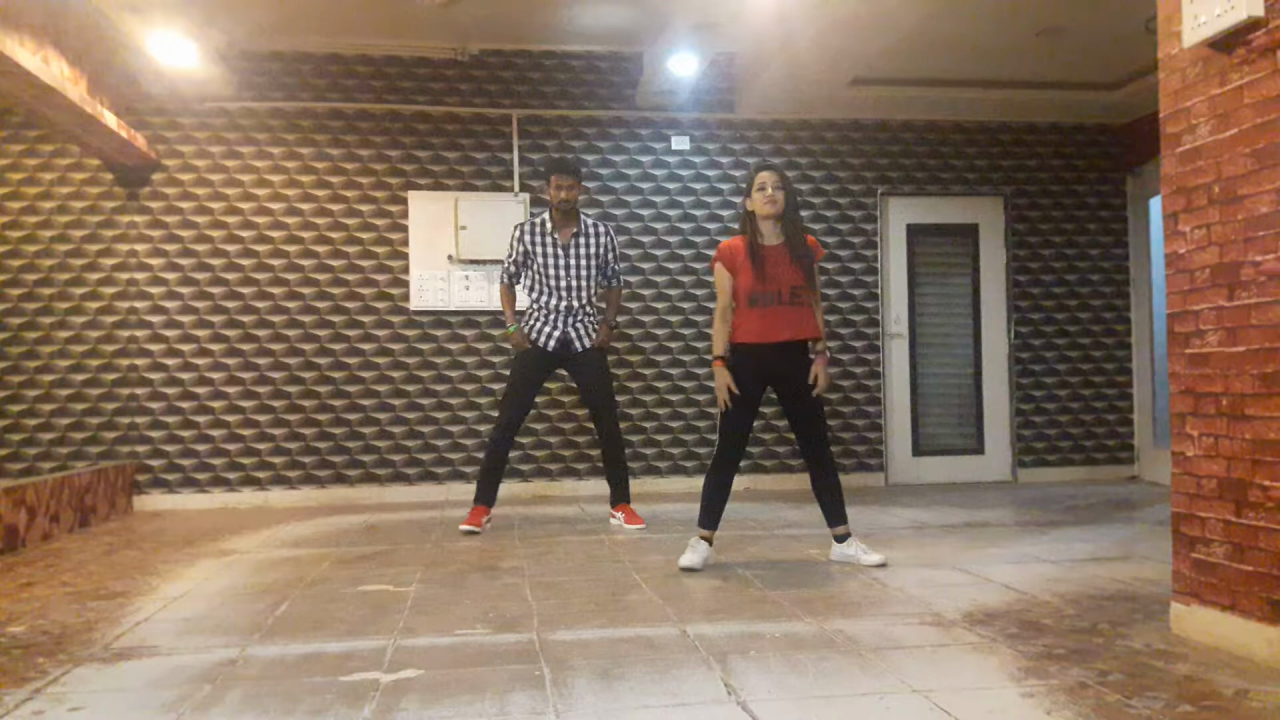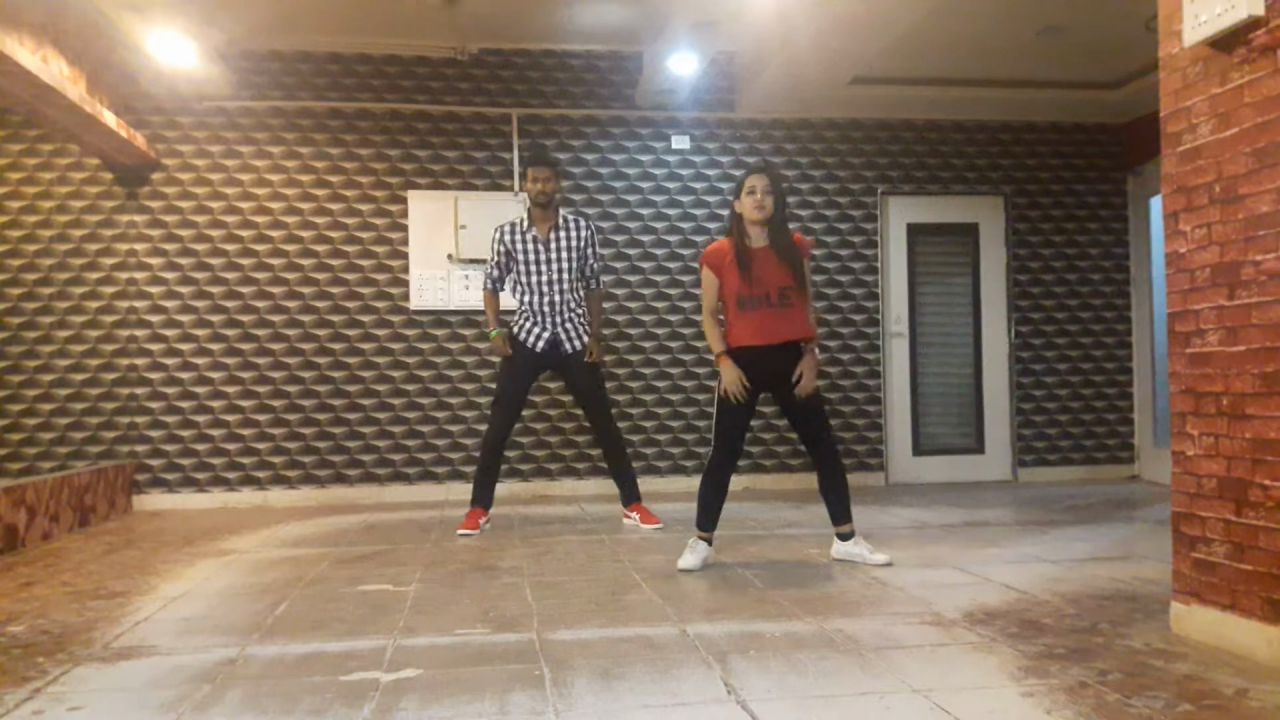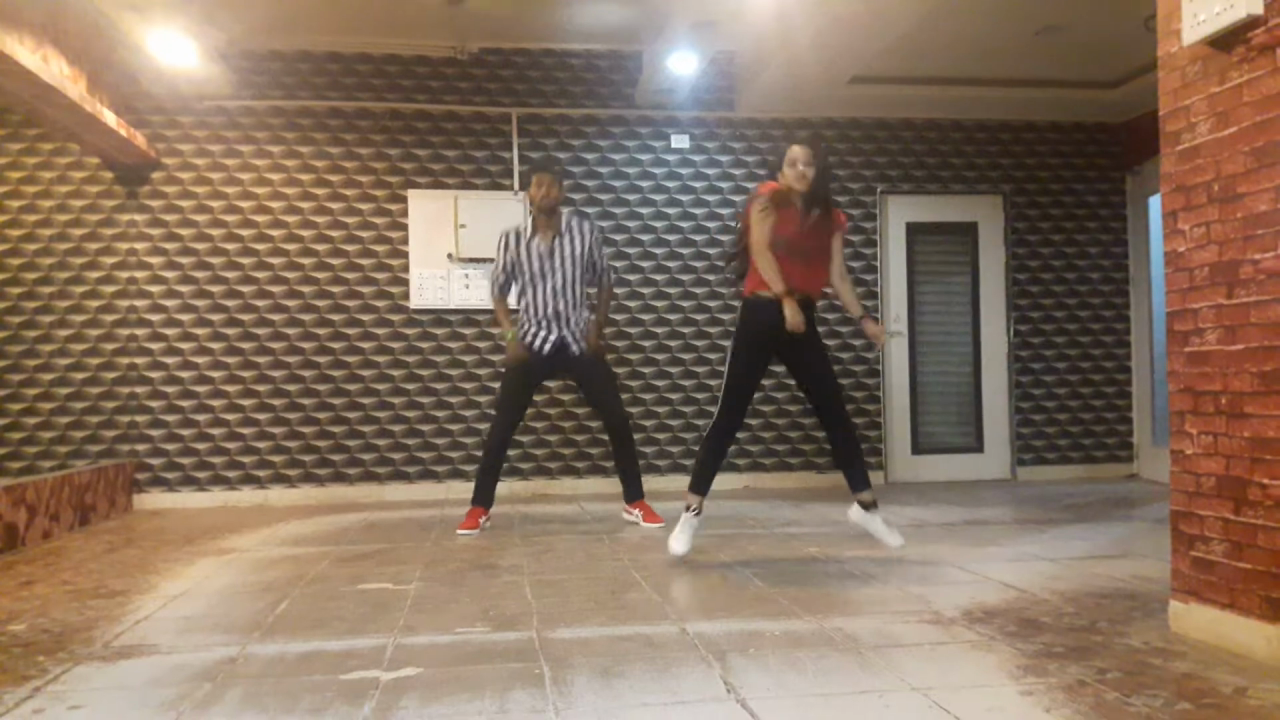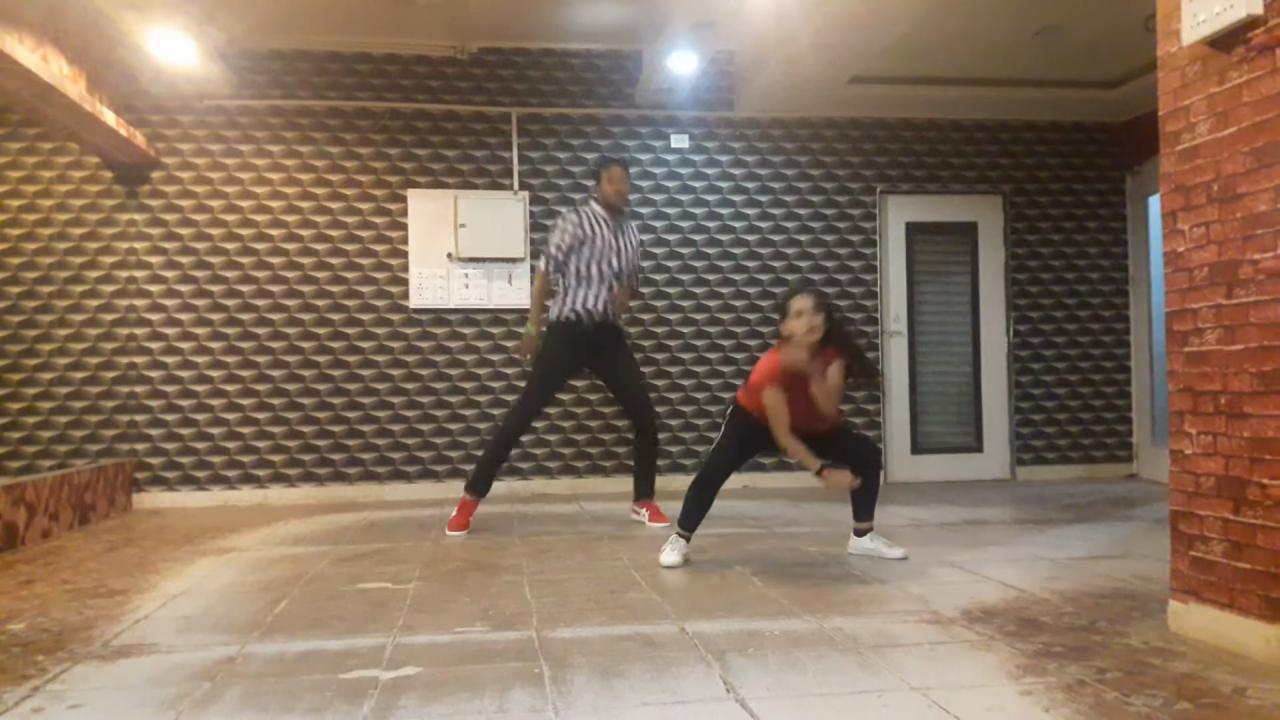
dt=0.4s
person 1, frame 1
left shoulder: (601, 233)
right shoulder: (526, 232)
left elbow: (613, 282)
right elbow: (508, 280)
left wrist: (609, 323)
right wrist: (512, 325)
left hip: (584, 337)
right hip: (539, 336)
left knee: (607, 419)
right knee: (509, 419)
left ankle: (620, 504)
right ankle: (482, 505)
person 1, frame 2
left shoulder: (581, 229)
right shoulder: (506, 234)
left elbow: (593, 285)
right elbow: (491, 285)
left wrist: (596, 334)
right wrist: (495, 330)
left hip: (573, 338)
right hip: (527, 338)
left knee: (602, 420)
right knee: (500, 423)
left ankle: (632, 504)
right ankle: (479, 508)
person 1, frame 3
left shoulder: (584, 230)
right shoulder: (511, 240)
left elbow: (604, 279)
right elbow: (499, 292)
left wrist: (598, 326)
right wrist: (510, 334)
left hip: (579, 342)
right hip: (534, 343)
left knee: (617, 419)
right knee: (503, 425)
left ankle: (635, 502)
right ankle: (480, 507)
person 1, frame 4
left shoulder: (631, 234)
right shoulder: (577, 220)
right elbow: (546, 272)
left wrist: (624, 298)
right wrist: (532, 327)
left hip: (608, 334)
right hip: (570, 329)
left knee: (644, 414)
right knee: (527, 410)
left ankle: (644, 501)
right ankle: (472, 497)
person 2, frame 1
left shoulder: (805, 247)
right shoulder: (731, 251)
left elbow: (814, 305)
right elbow: (723, 311)
left wrist: (821, 354)
right wrist: (719, 364)
left hip: (794, 357)
right hip: (748, 358)
left knee: (817, 448)
right knee: (729, 451)
left ankle: (842, 540)
right ankle: (703, 541)
person 2, frame 2
left shoulder: (795, 247)
right shoulder: (718, 254)
left elbow: (806, 305)
right elbow: (709, 315)
left wrist: (811, 355)
right wrist: (722, 360)
left hip: (789, 358)
right hip: (743, 361)
left knee: (824, 447)
right knee: (724, 454)
left ankle: (846, 539)
right ankle: (702, 542)
person 2, frame 3
left shoulder: (829, 217)
right shoulder: (768, 198)
left elbow: (837, 276)
right elbow: (759, 250)
left wrist: (863, 318)
right wrist: (786, 300)
left hip: (802, 321)
right hip: (760, 315)
left knee: (834, 413)
right knee: (730, 417)
left ankle: (866, 507)
right ankle: (692, 512)
person 2, frame 4
left shoulder: (833, 353)
right shoulder: (771, 369)
left elbow: (829, 409)
right elbow: (782, 435)
left wrist: (811, 370)
right wrist: (823, 471)
left hip: (806, 426)
right hip: (752, 421)
left knee: (866, 453)
right knee: (716, 469)
left ankle: (863, 536)
right ankle: (680, 539)
